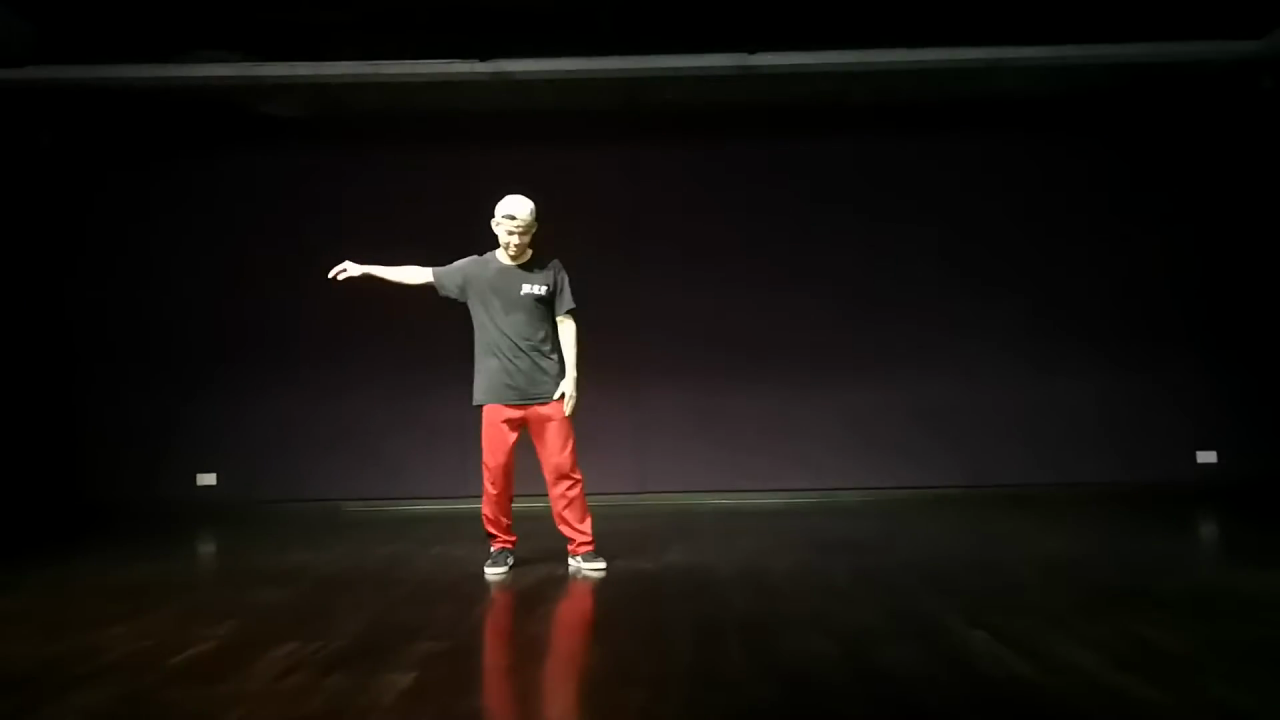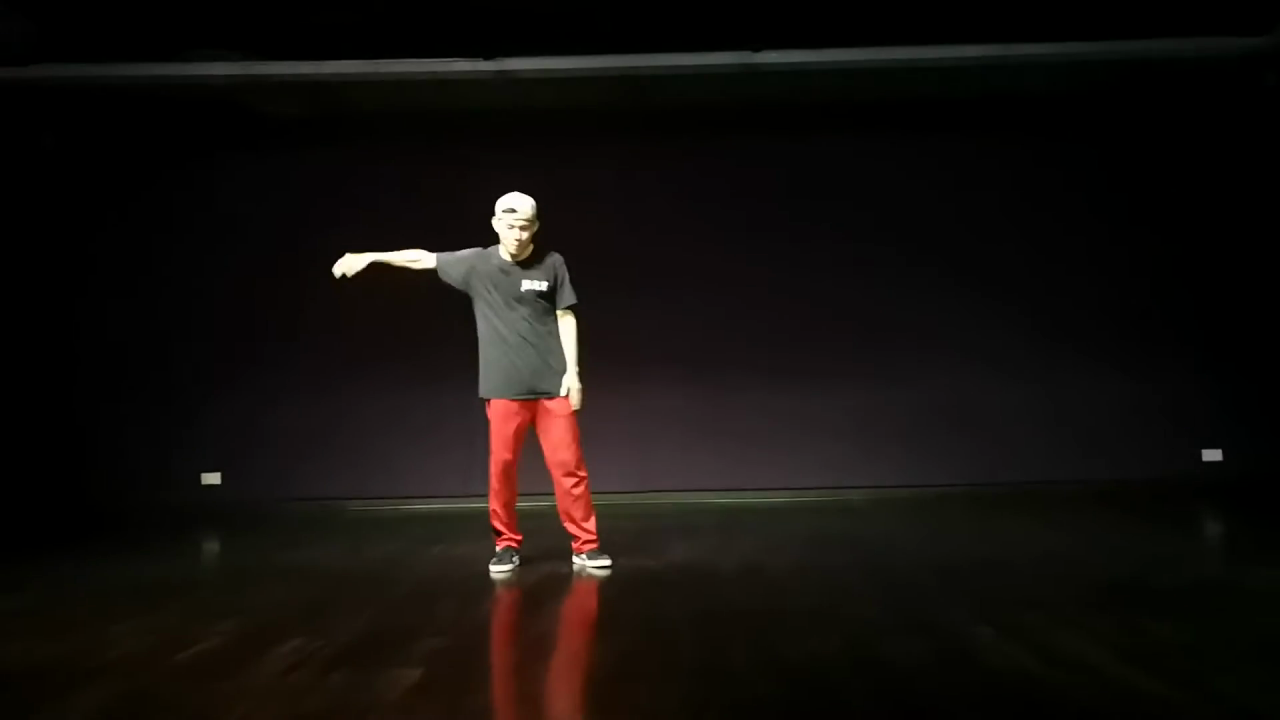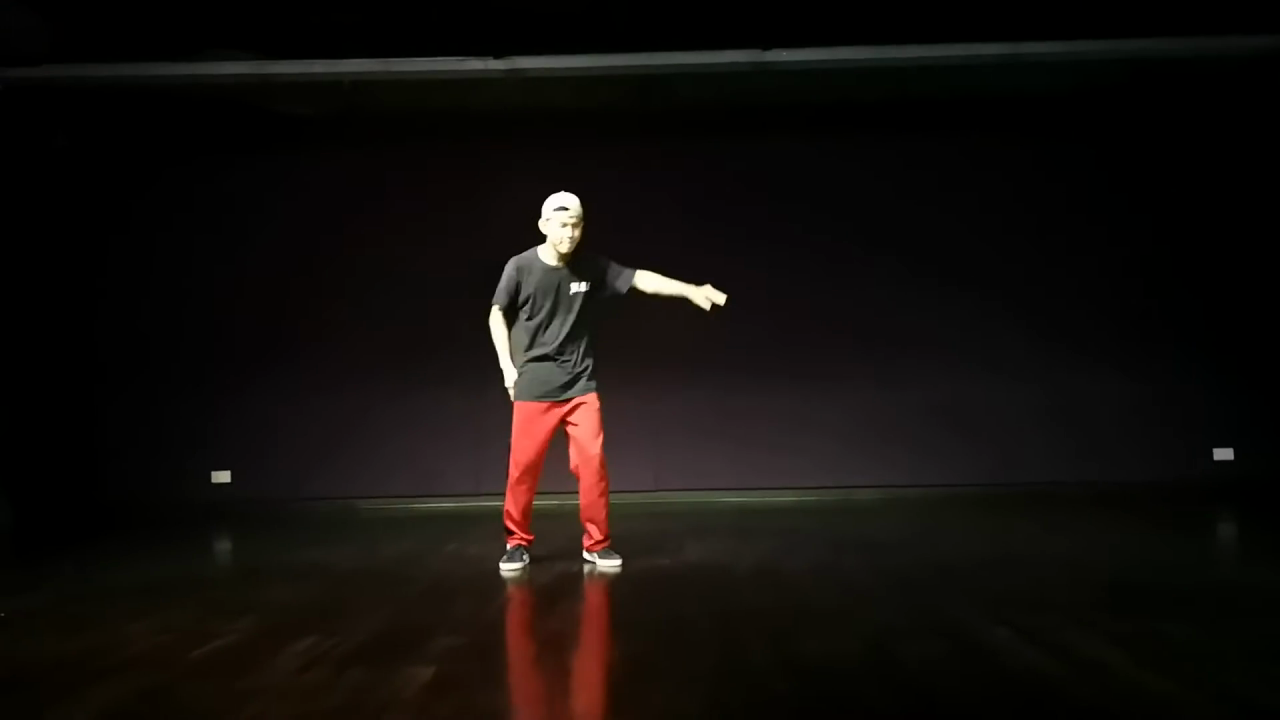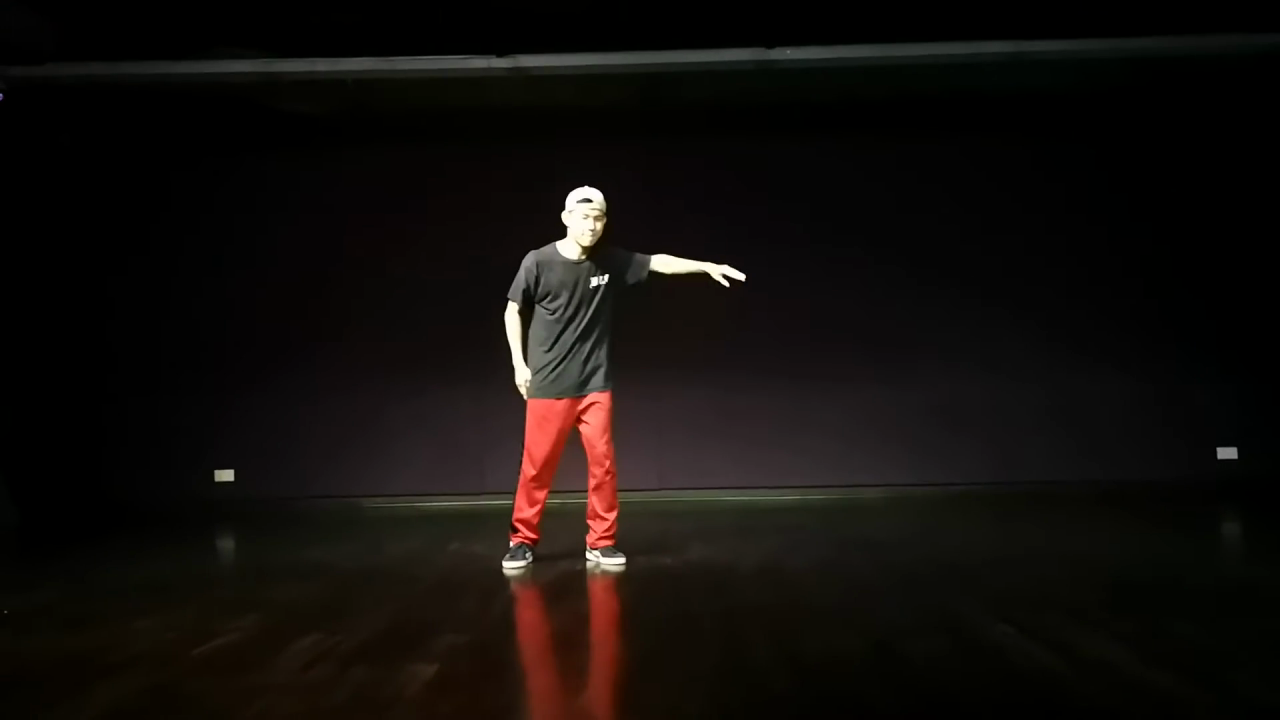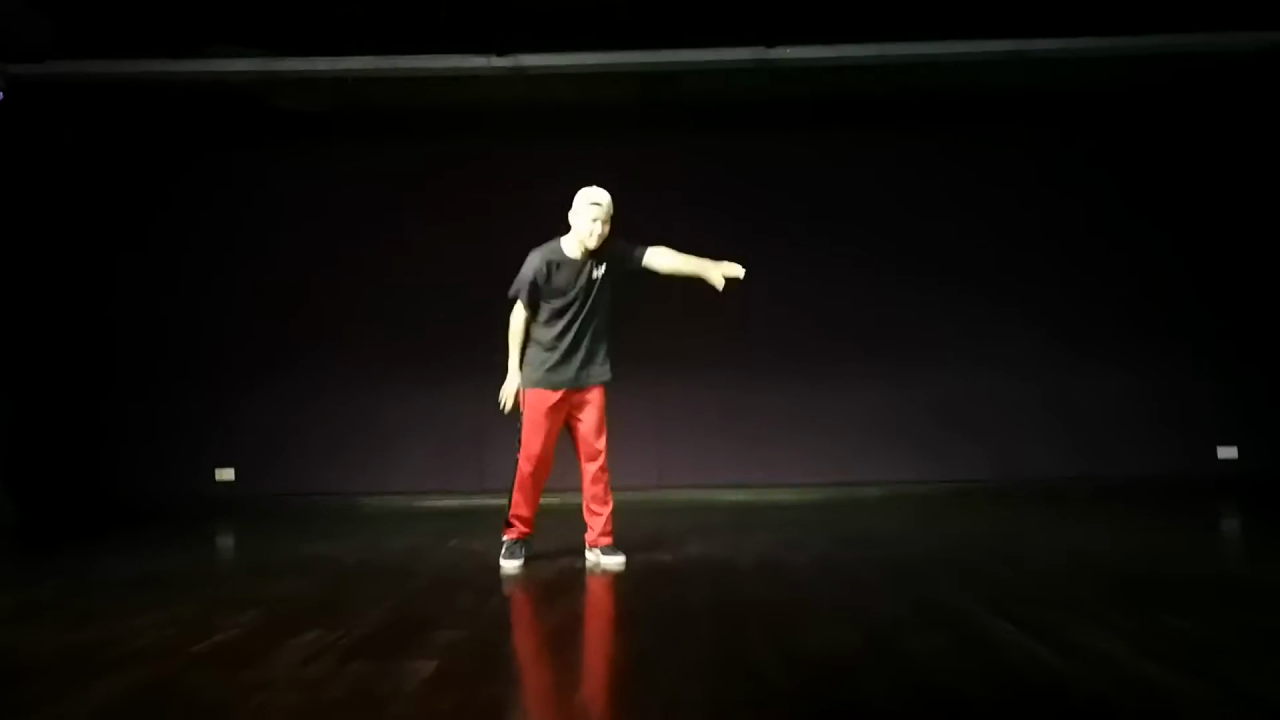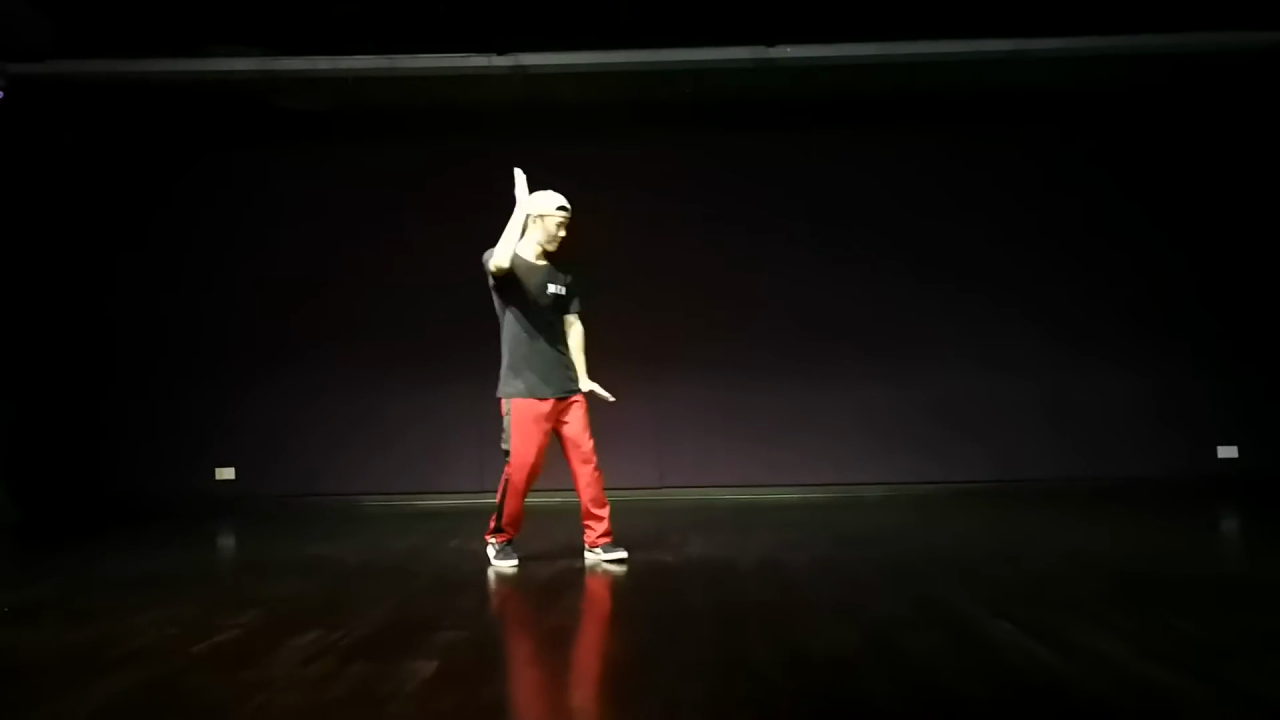
dt=0.4s
person 1, frame 1
left shoulder: (551, 270)
right shoulder: (474, 270)
left elbow: (565, 323)
right elbow: (422, 275)
left wrist: (571, 375)
right wrist: (365, 268)
left hip: (547, 389)
right hip: (499, 393)
left knee: (562, 468)
right knee: (495, 471)
left ankle: (581, 546)
right ankle: (501, 545)
person 1, frame 2
left shoulder: (551, 263)
right shoulder: (475, 263)
left elbow: (565, 317)
right elbow: (421, 259)
left wrist: (572, 370)
right wrist: (368, 256)
left hip: (551, 384)
right hip: (504, 386)
left knee: (568, 463)
right knee: (502, 466)
left ankle: (586, 544)
right ankle: (507, 544)
person 1, frame 3
left shoulder: (592, 267)
right shoulder: (520, 268)
left elbow: (639, 279)
right elbow: (498, 312)
left wrist: (691, 290)
right wrist: (508, 364)
left hip: (580, 385)
right hip: (534, 385)
left knee: (591, 464)
right knee: (524, 466)
left ankle: (597, 543)
right ankle: (517, 542)
person 1, frame 4
left shoulder: (611, 260)
right shoulder: (538, 262)
left elbow: (656, 262)
right elbow: (513, 311)
left wrist: (707, 266)
right wrist: (519, 363)
left hip: (594, 383)
right hip: (548, 384)
left knee: (602, 463)
right knee: (537, 465)
left ankle: (601, 541)
right ankle: (522, 540)
person 1, frame 5
left shoulder: (610, 254)
right shoulder: (543, 260)
left elbow: (656, 256)
right elbow: (520, 313)
left wrist: (707, 267)
right wrist: (513, 369)
left hip: (589, 378)
right hip: (544, 377)
left knee: (595, 459)
right knee: (533, 459)
left ankle: (599, 540)
right ankle: (516, 535)
person 1, frame 6
left shoulder: (560, 275)
right shoulder: (500, 260)
left elbow: (572, 325)
right elbow: (499, 264)
left wrist: (583, 377)
right wrist: (521, 209)
left hip: (567, 387)
right hip: (524, 387)
left knee: (586, 461)
right knee: (522, 465)
left ankle: (598, 539)
right ankle: (500, 537)
